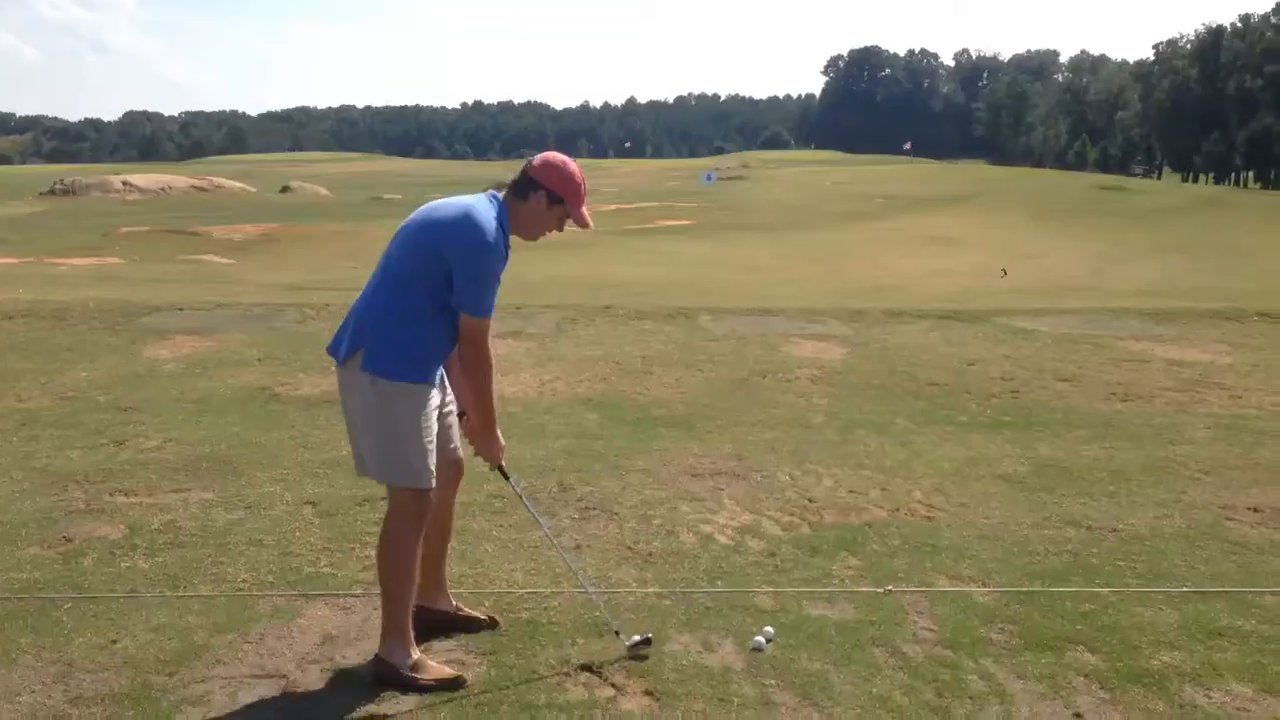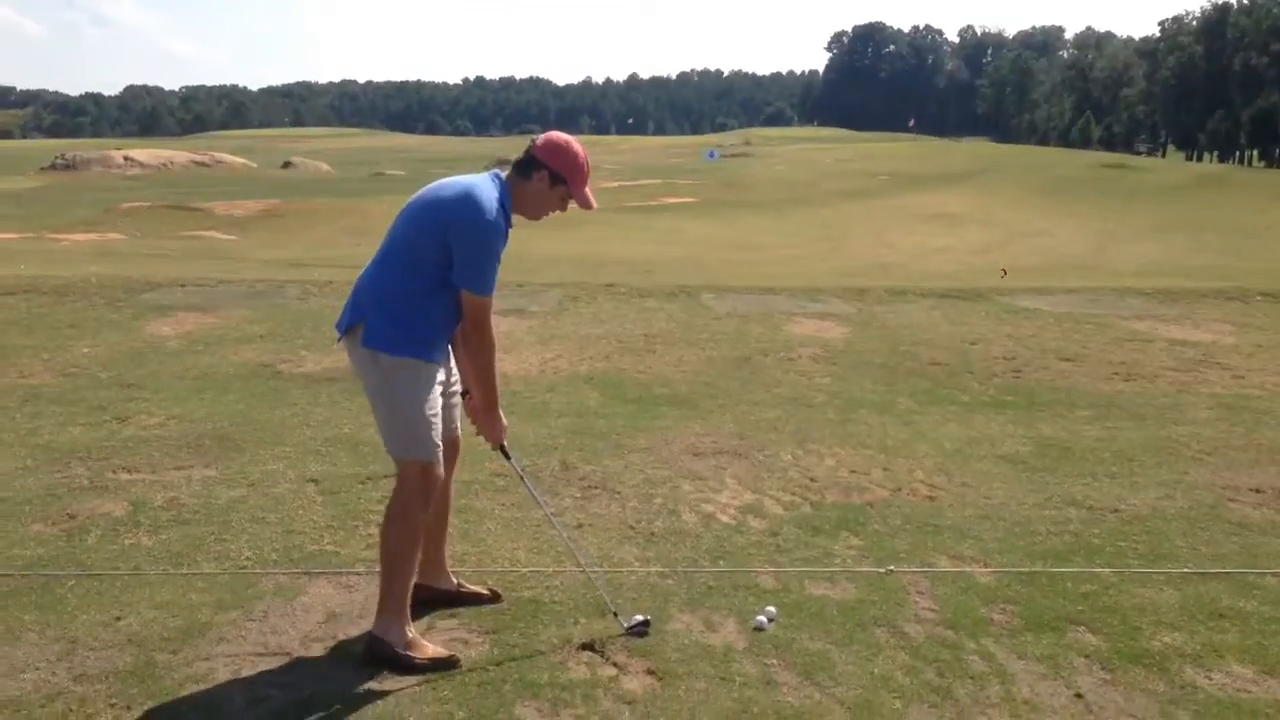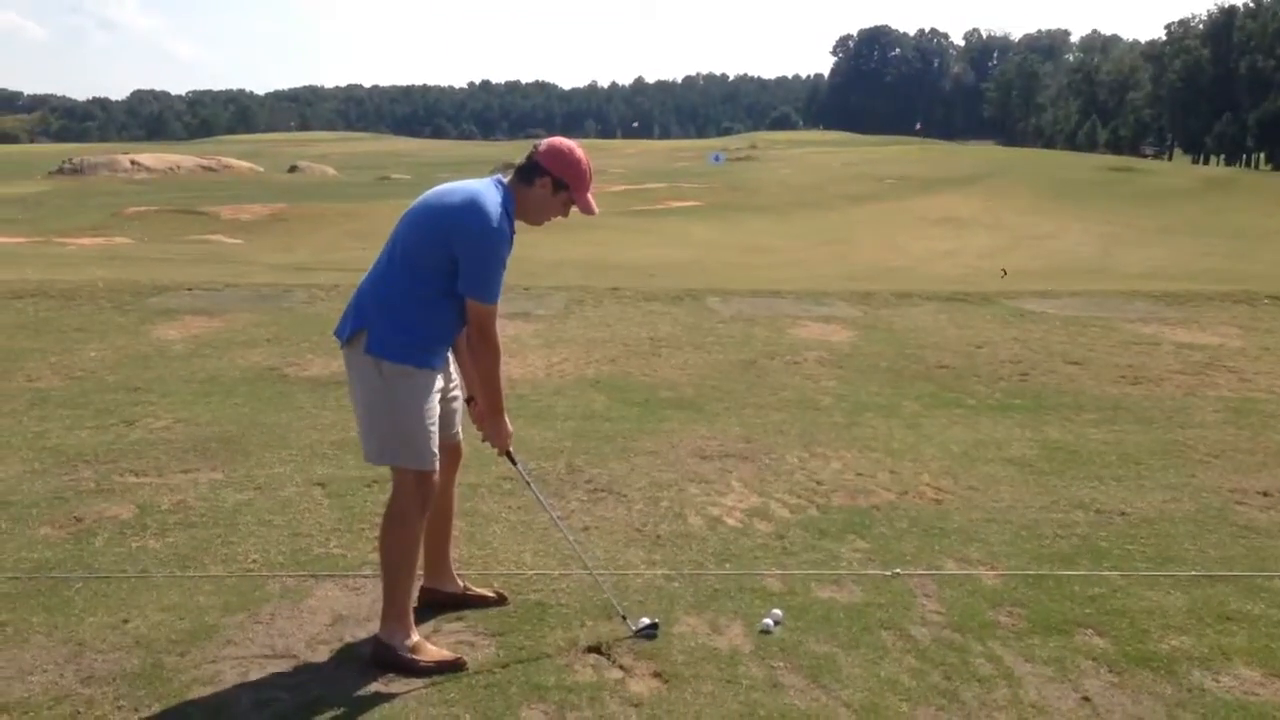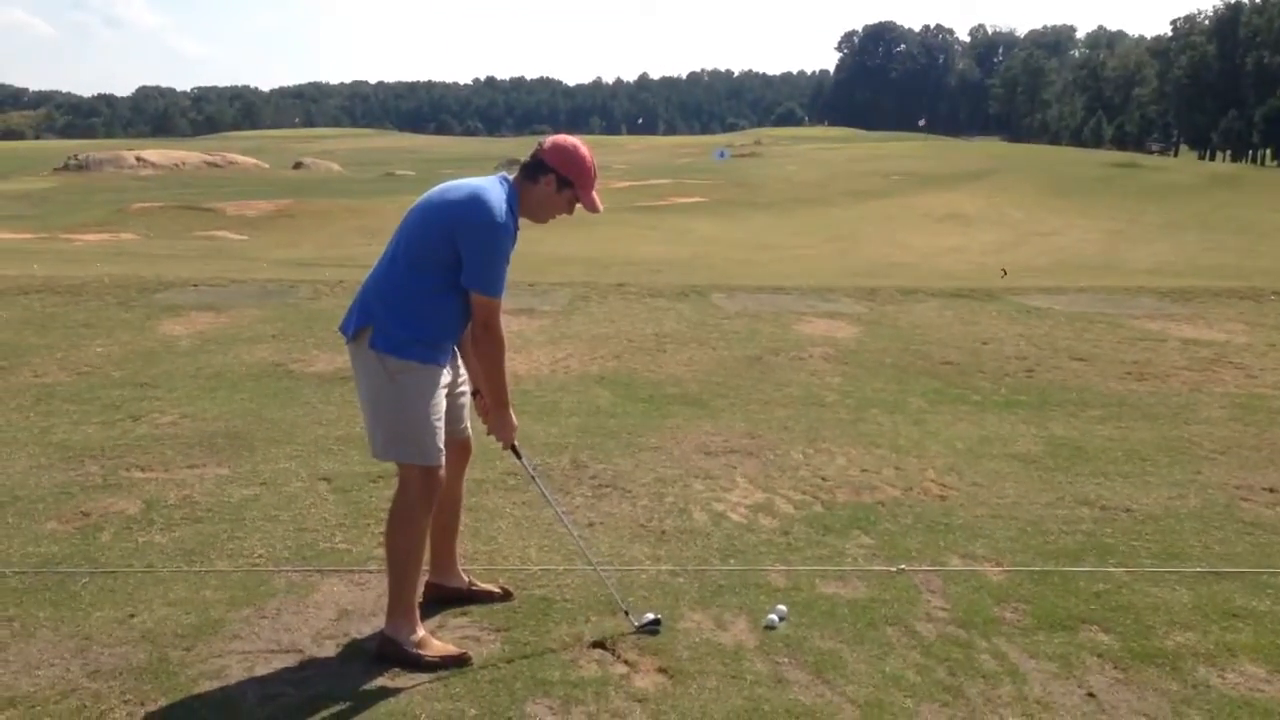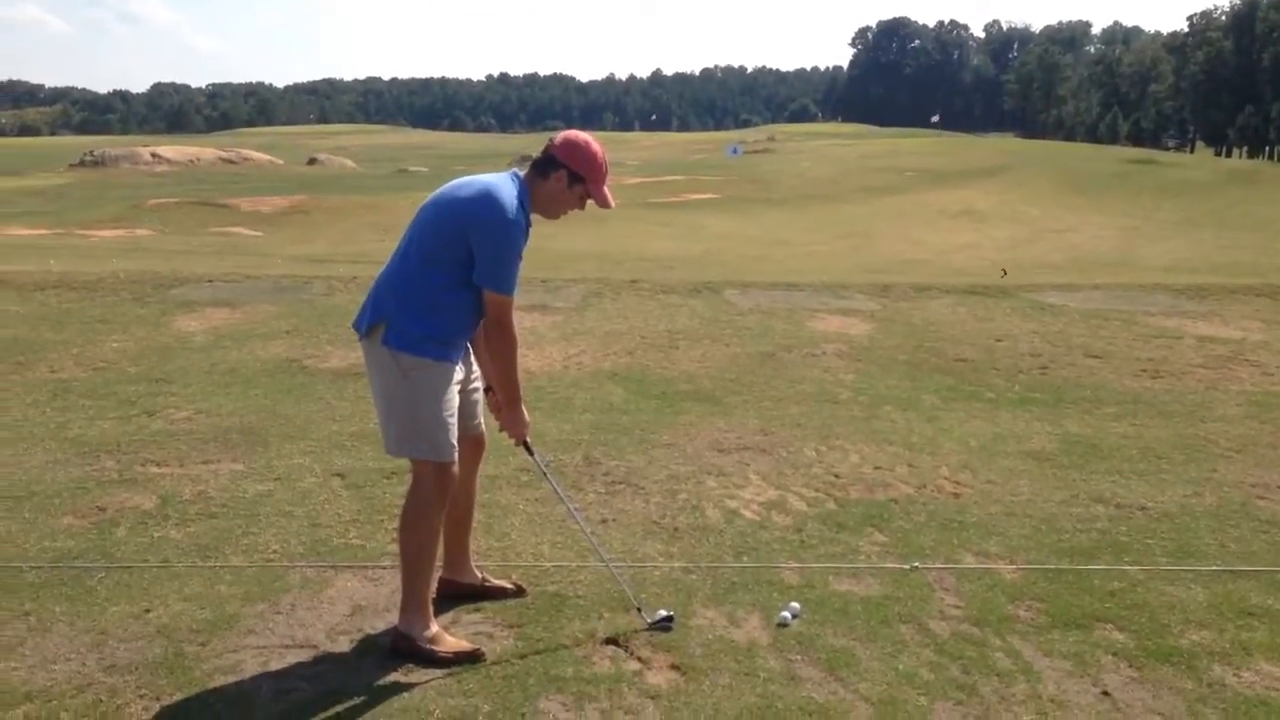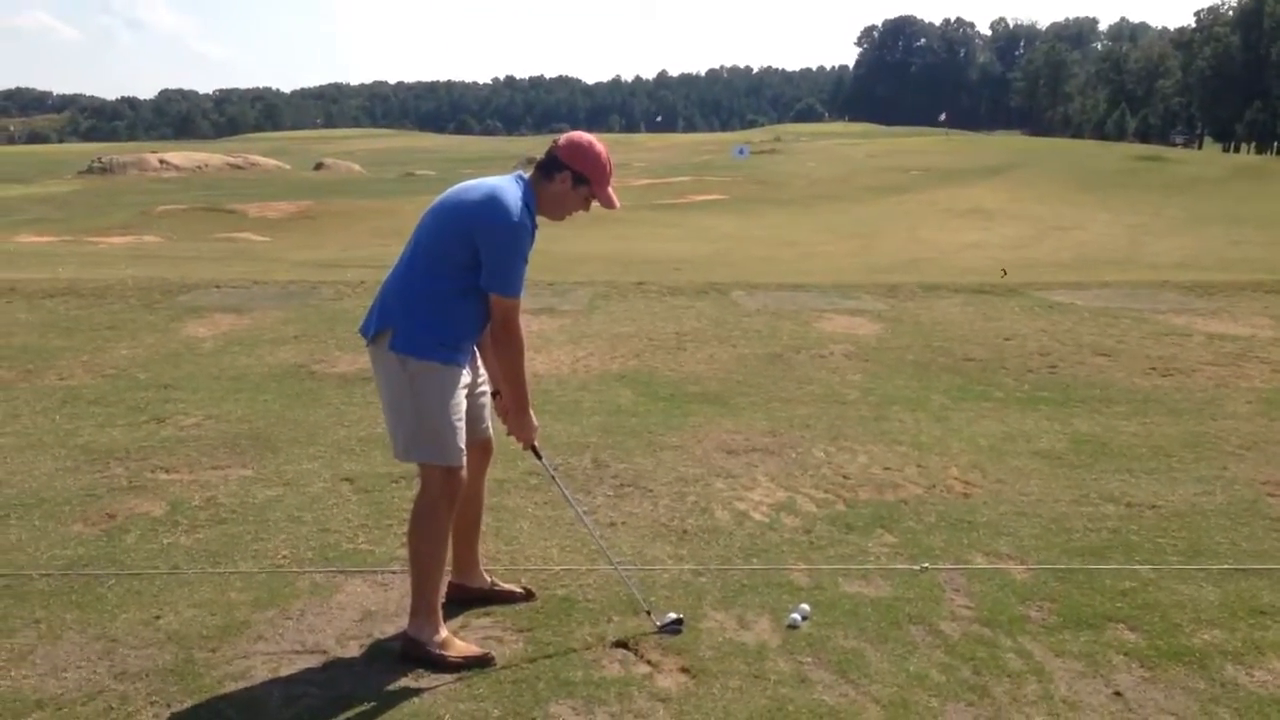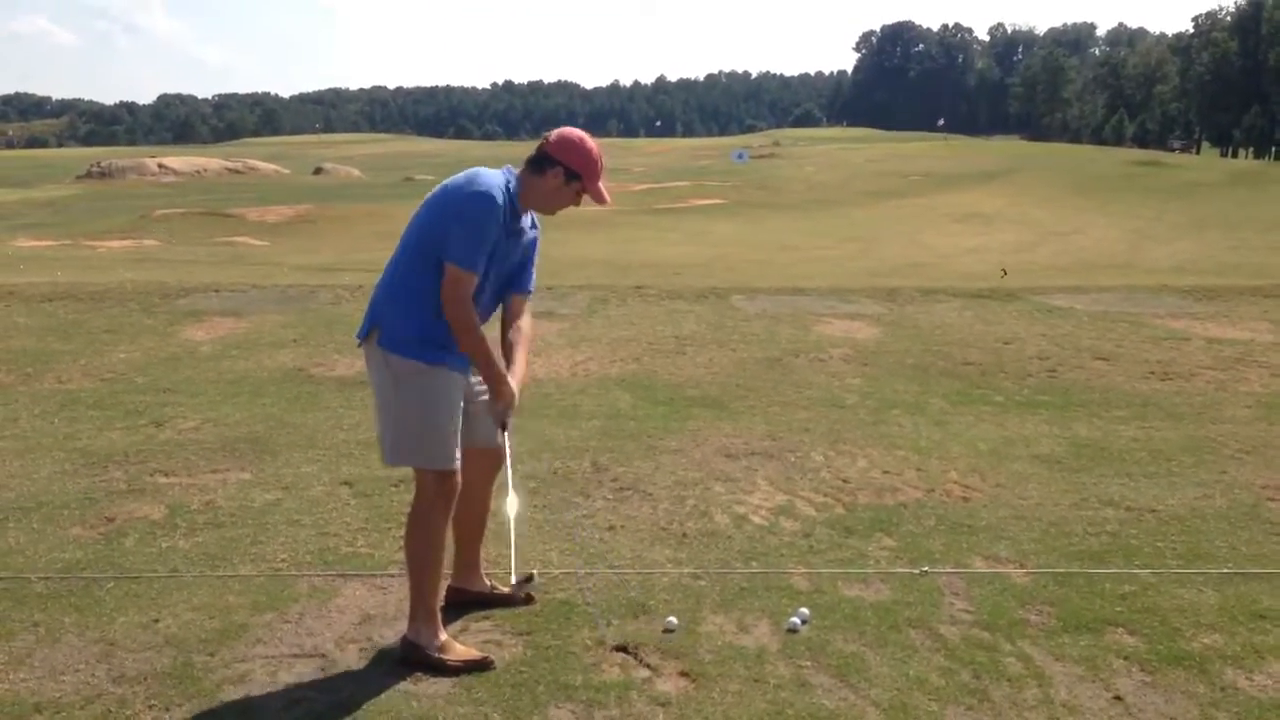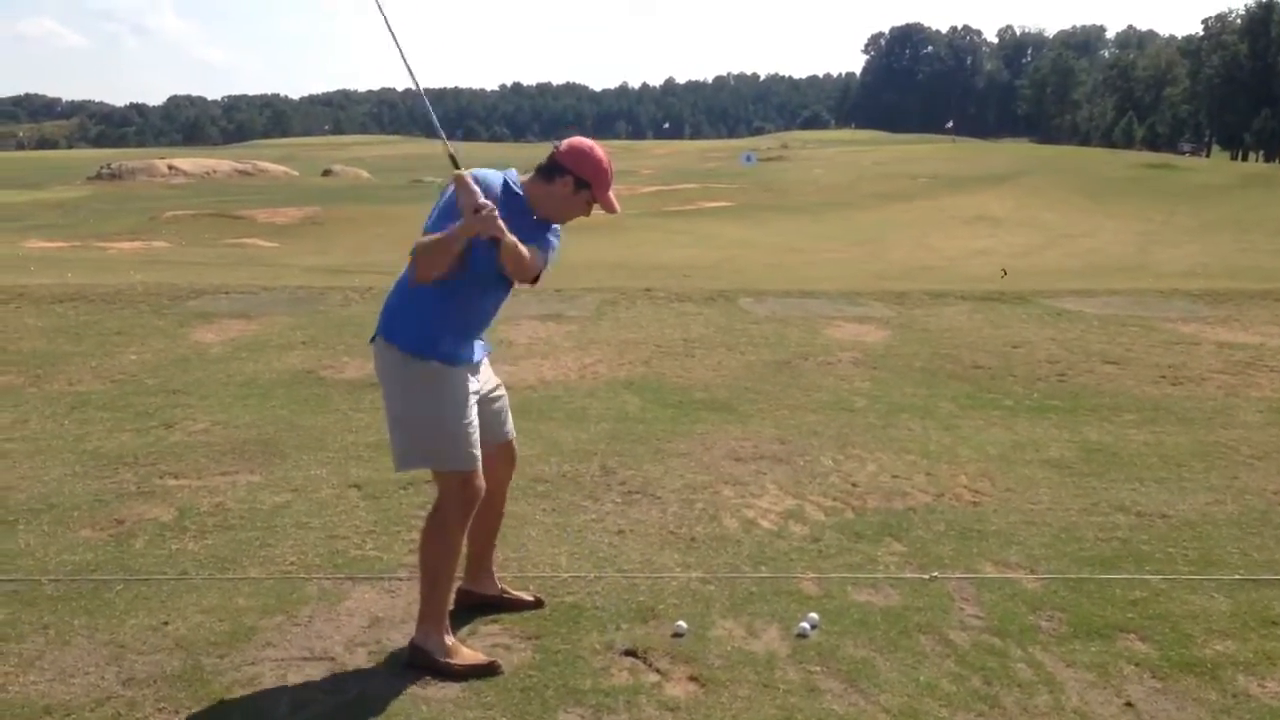
dt=0.5s
person 1, frame 1
left shoulder: (474, 216)
right shoulder: (483, 235)
right elbow: (475, 347)
left wrist: (468, 410)
right wrist: (487, 429)
left hip: (412, 362)
right hip: (387, 366)
left knee: (446, 475)
right knee: (413, 499)
left ankle: (432, 602)
right ankle: (395, 651)
person 1, frame 2
left shoulder: (478, 197)
right shoulder: (482, 214)
left elbow: (458, 312)
right elbow: (477, 324)
left wrist: (472, 390)
right wrist: (490, 407)
left hip: (420, 338)
right hip: (391, 342)
left knee: (443, 454)
right knee: (421, 473)
left ankle: (432, 578)
right ankle: (389, 629)
person 1, frame 3
left shoulder: (480, 202)
right shoulder: (487, 221)
left elbow: (459, 317)
right elbow: (482, 333)
left wrist: (475, 395)
right wrist: (496, 413)
left hip: (419, 345)
right hip: (391, 349)
left knee: (446, 458)
right knee: (417, 481)
left ankle: (439, 581)
right ankle: (395, 634)
person 1, frame 4
left shoulder: (485, 200)
right shoulder: (491, 216)
left elbow: (464, 313)
right elbow: (487, 327)
left wrist: (481, 390)
right wrist: (501, 408)
left hip: (428, 341)
right hip: (396, 345)
left knee: (455, 452)
right knee: (423, 476)
left ankle: (445, 576)
right ankle: (401, 627)
person 1, frame 5
left shoulder: (500, 197)
right shoulder: (503, 213)
left elbow: (478, 311)
right elbow: (499, 324)
left wrist: (493, 386)
right wrist: (513, 405)
left hip: (440, 339)
right hip: (408, 342)
left knee: (468, 450)
right knee: (436, 473)
left ankle: (457, 572)
right ankle: (414, 624)
person 1, frame 6
left shoulder: (504, 199)
right shoulder: (509, 217)
left elbow: (485, 315)
right elbow: (506, 328)
left wrist: (500, 388)
right wrist: (521, 409)
left hip: (447, 343)
right hip: (414, 346)
left knee: (476, 454)
right knee: (444, 478)
left ankle: (467, 577)
right ankle: (423, 629)
person 1, frame 7
left shoulder: (526, 227)
right shoulder: (482, 197)
left elbow: (518, 314)
right elbow: (455, 302)
left wrist: (513, 379)
right wrist: (495, 379)
left hip: (456, 350)
right hip: (410, 348)
left knee: (484, 459)
right knee: (440, 482)
left ankle: (467, 579)
right ankle: (423, 633)
person 1, frame 8
left shoulder: (543, 232)
right shoulder: (480, 190)
left elbow: (522, 272)
right elbow: (422, 268)
left wrist: (497, 229)
right wrist: (469, 227)
left hip: (461, 354)
right hip: (419, 353)
left knee: (500, 461)
right knee: (463, 485)
left ankle: (478, 582)
right ankle: (430, 637)
